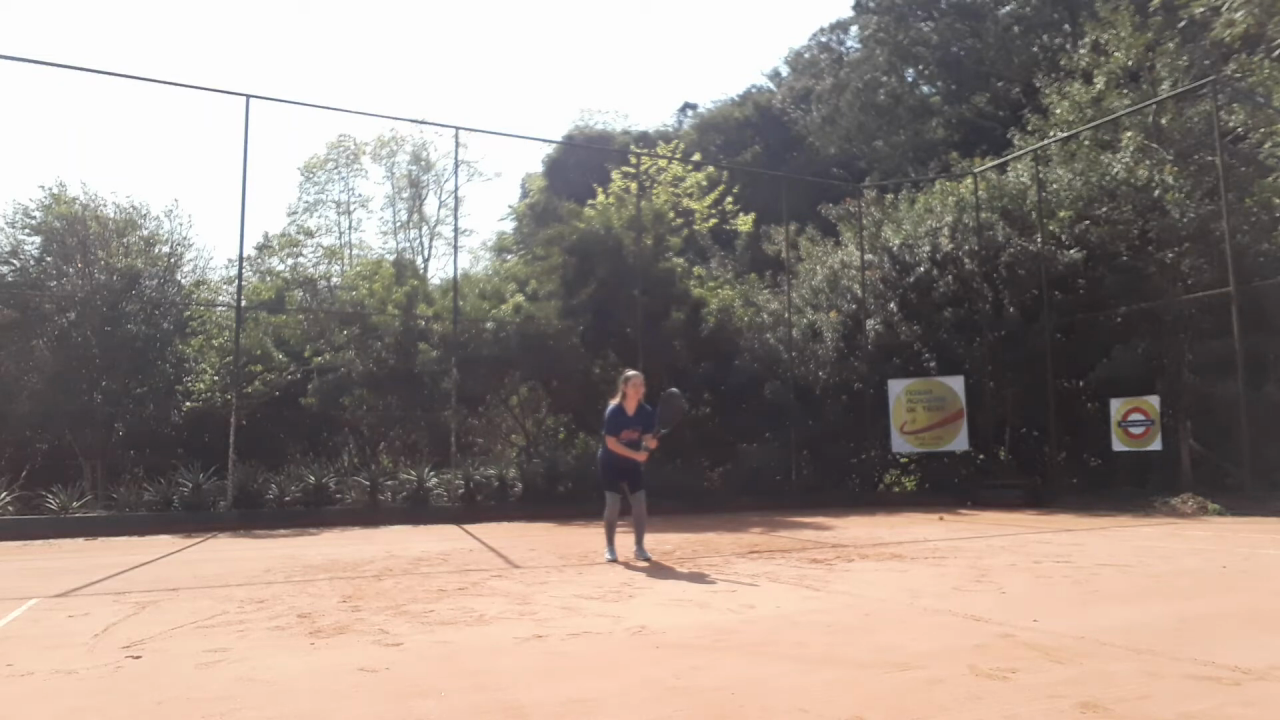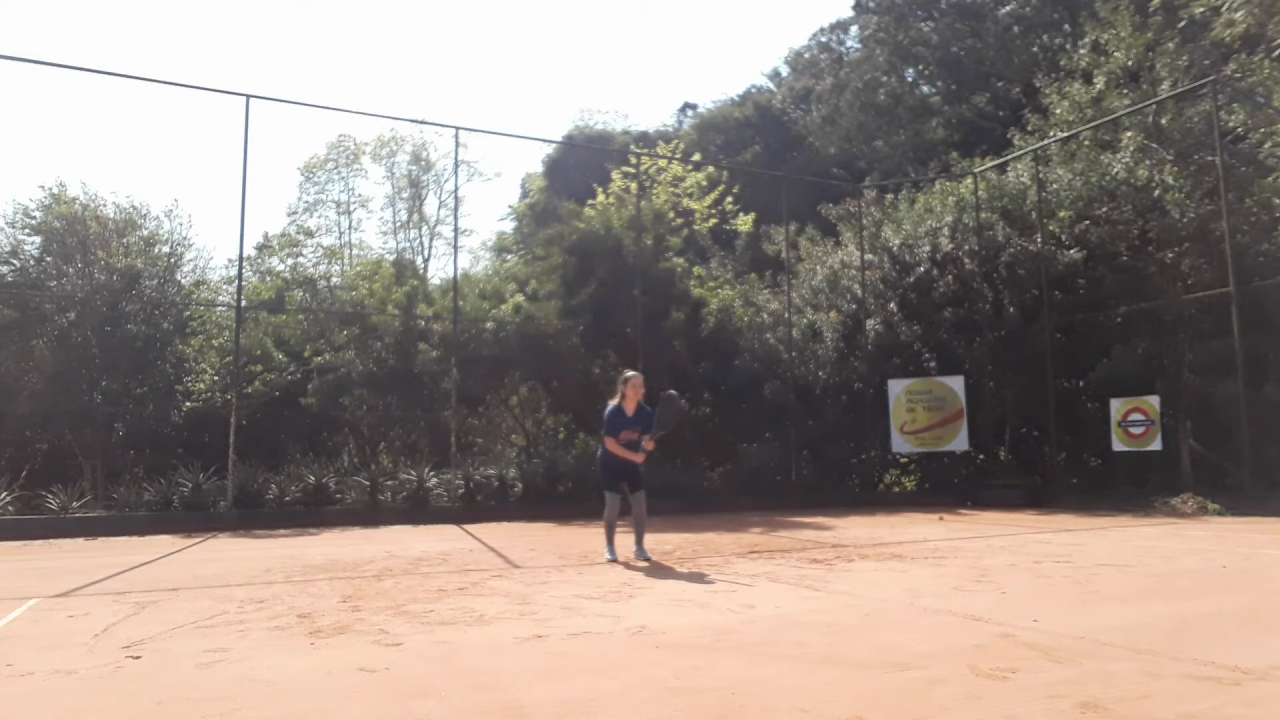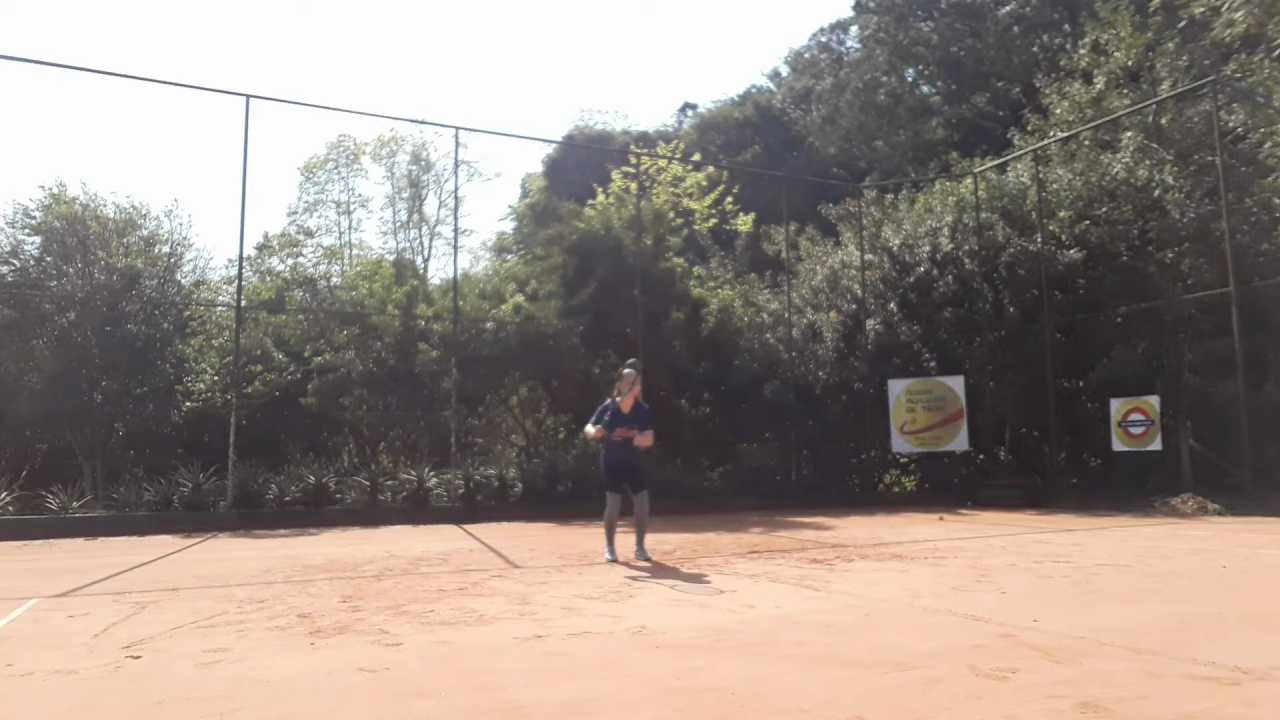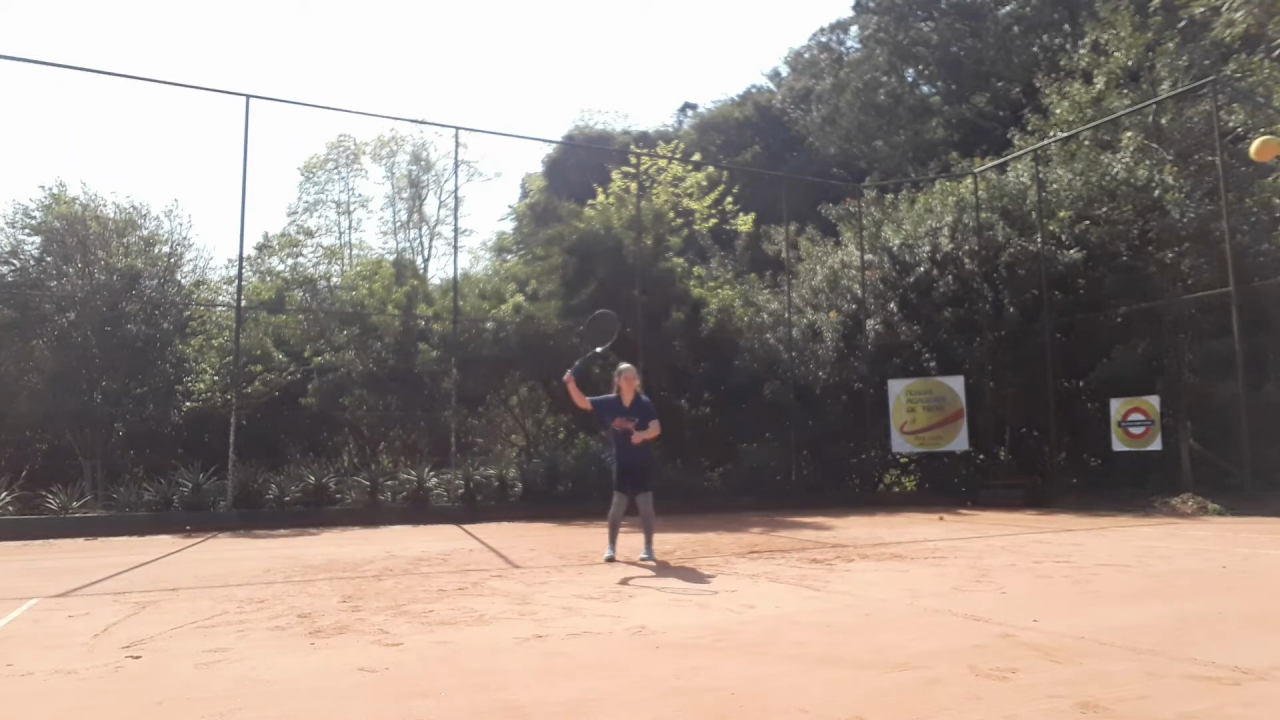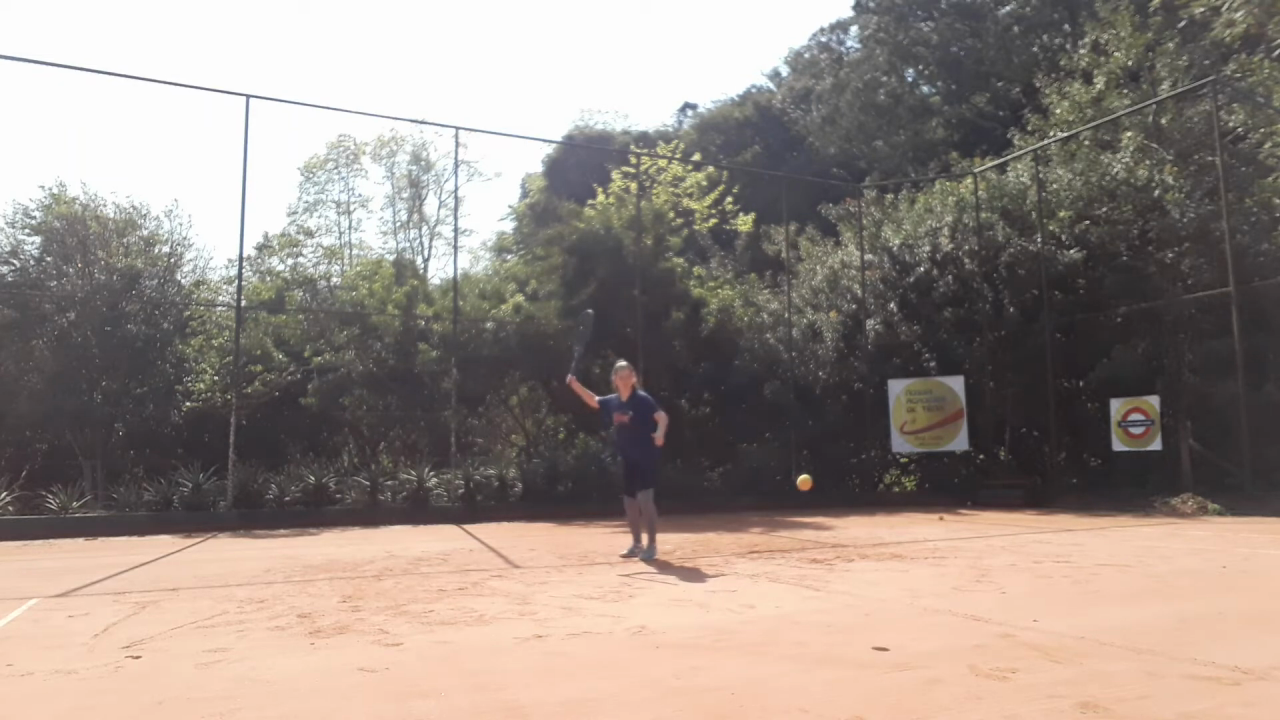
dt=0.3s
person 1, frame 1
left shoulder: (646, 412)
right shoulder: (613, 411)
left elbow: (647, 439)
right elbow: (611, 443)
left wrist: (651, 443)
right wrist: (635, 454)
left hip: (632, 464)
right hip: (611, 463)
left knee: (640, 504)
right knee: (613, 505)
left ankle: (639, 547)
right ankle: (610, 548)
person 1, frame 2
left shoulder: (646, 413)
right shoulder: (613, 412)
left elbow: (648, 440)
right elbow: (609, 443)
left wrist: (649, 445)
right wrist: (632, 455)
left hip: (632, 465)
right hip: (610, 463)
left knee: (640, 504)
right knee: (613, 505)
left ankle: (639, 547)
right ankle: (610, 548)
person 1, frame 3
left shoulder: (643, 410)
right shoulder: (608, 408)
left elbow: (649, 439)
right elbow: (589, 429)
left wrist: (642, 440)
right wrist: (594, 432)
left hip: (634, 463)
right hip: (612, 463)
left knee: (642, 504)
right knee: (613, 505)
left ankle: (640, 547)
right ankle: (610, 548)
person 1, frame 4
left shoulder: (644, 404)
right shoulder: (609, 402)
left elbow: (656, 428)
right elbow: (582, 402)
left wrist: (642, 435)
right wrist: (571, 384)
left hip: (642, 461)
right hip: (621, 461)
left knee: (645, 503)
right knee: (618, 503)
left ankle: (649, 547)
right ankle: (611, 546)
person 1, frame 5
left shoulder: (642, 398)
right shoulder: (613, 401)
left elbow: (662, 417)
right elbow: (593, 401)
left wrist: (660, 433)
right wrist: (575, 384)
left hip: (646, 457)
right hip: (628, 459)
left knee: (645, 500)
right knee: (630, 503)
left ankle: (651, 545)
right ankle: (637, 544)
